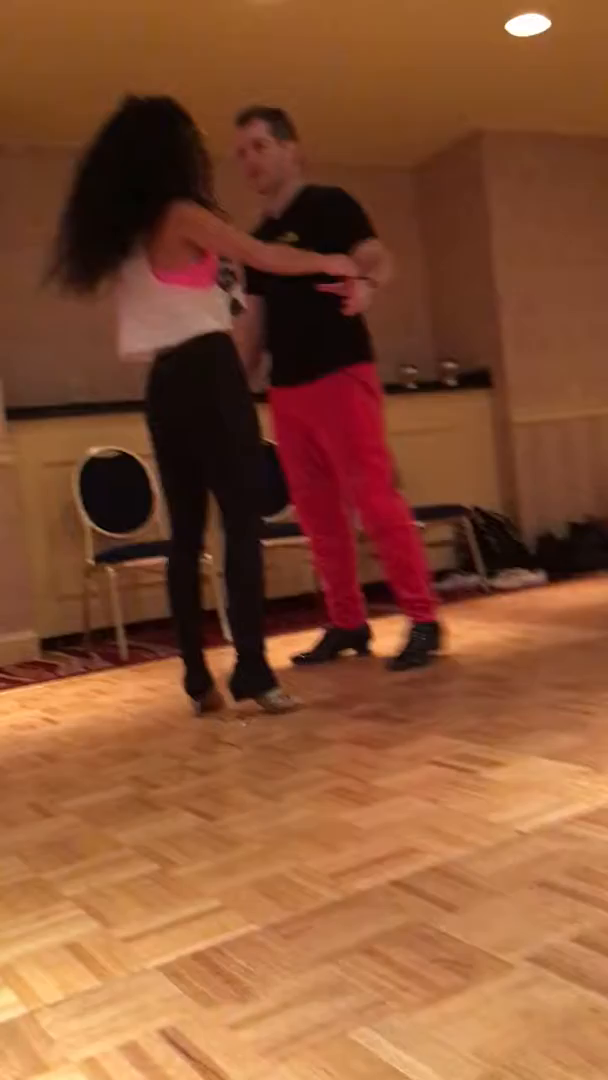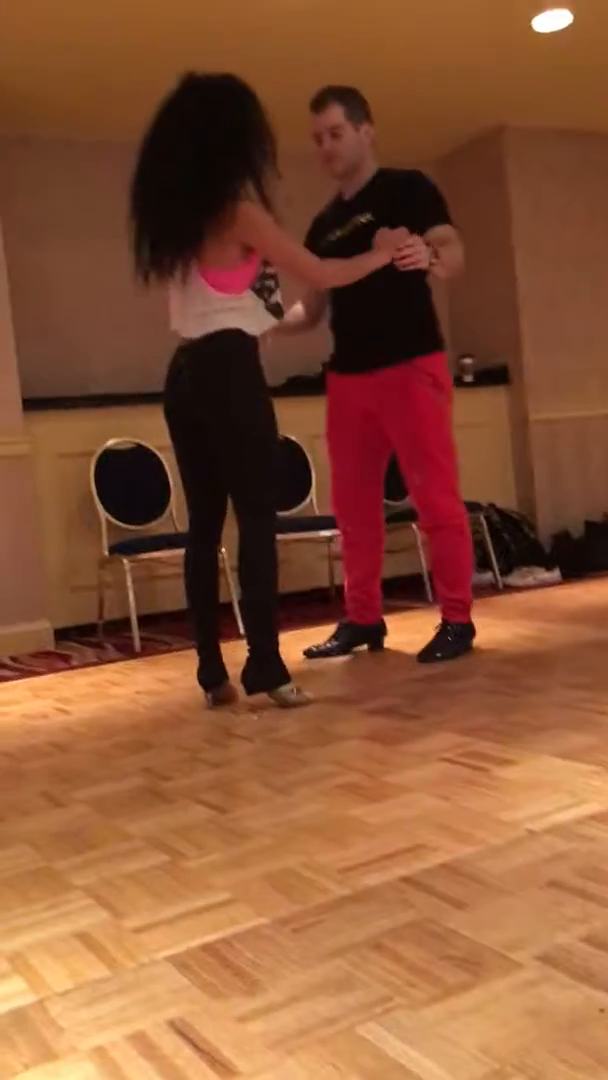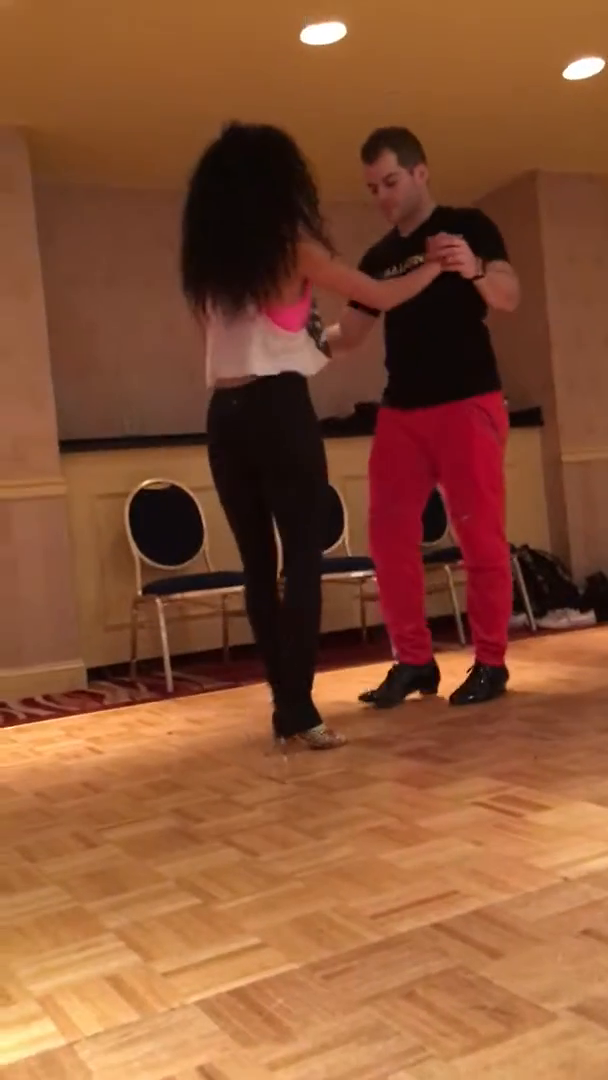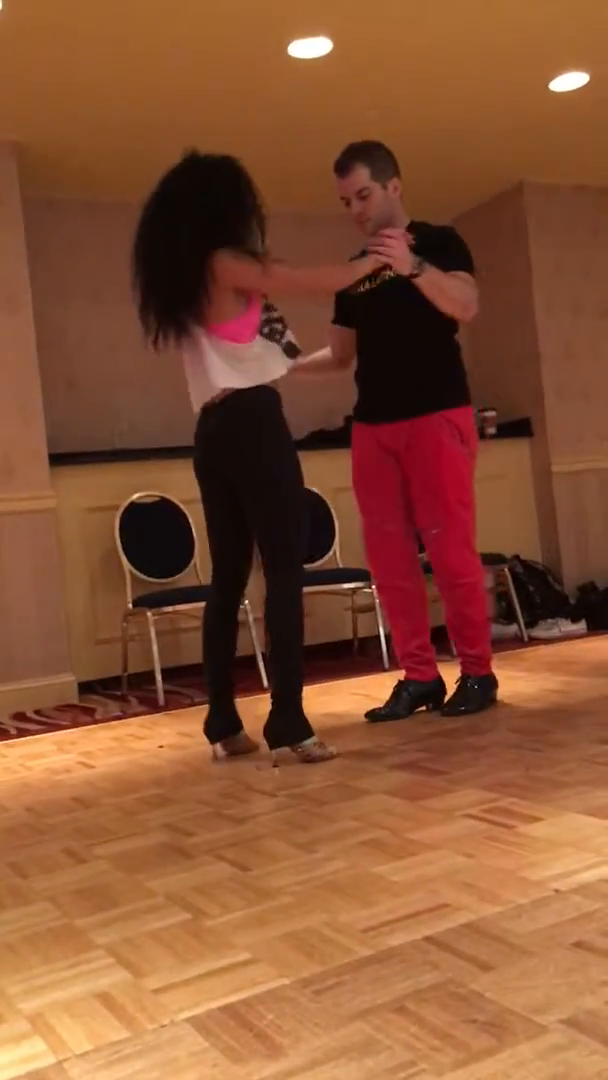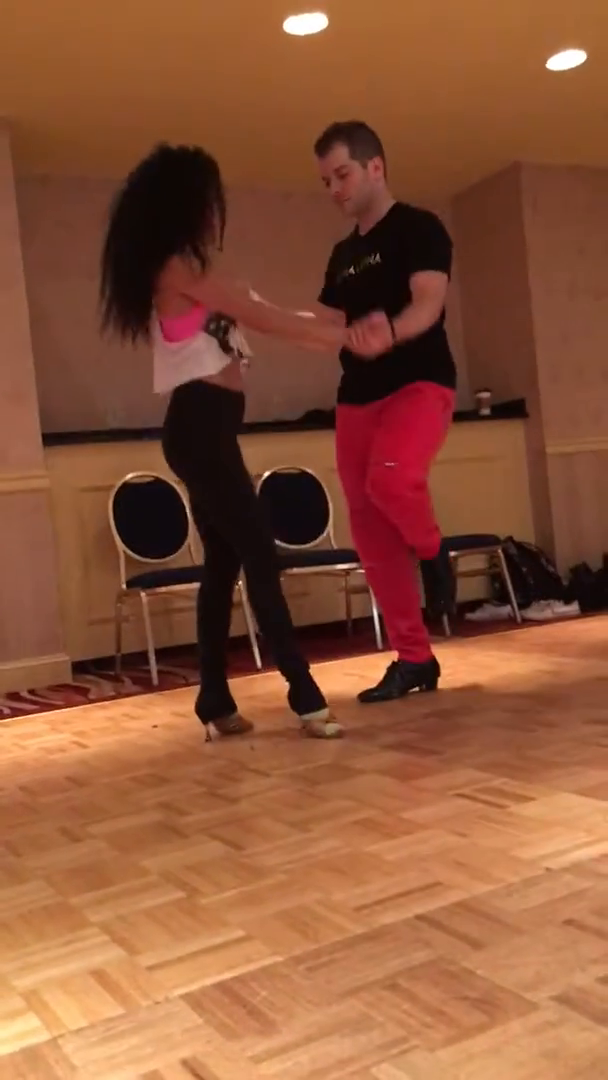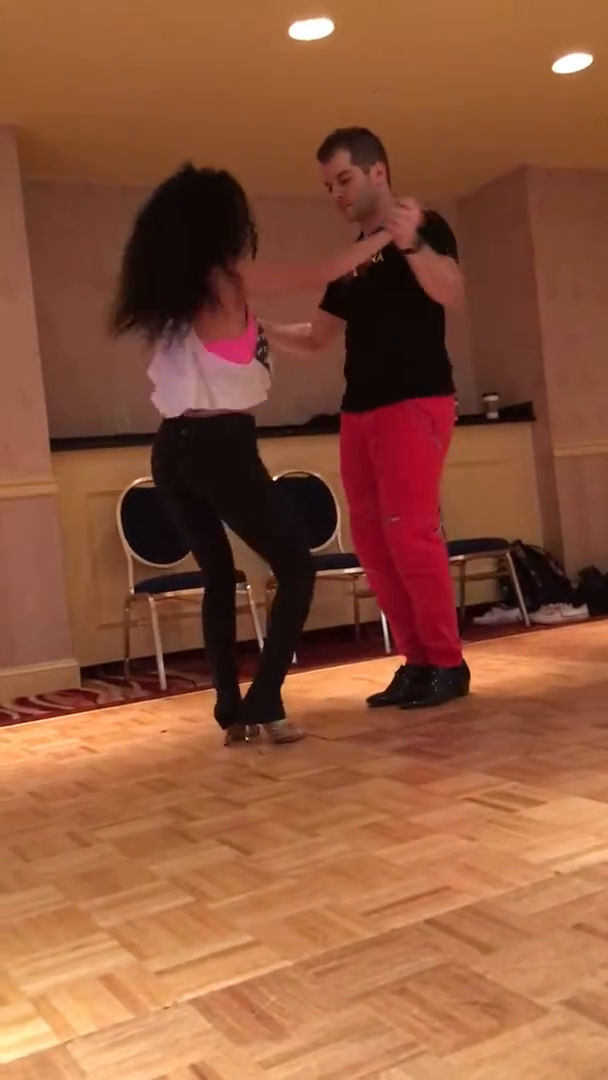
dt=0.4s
person 1, frame 1
left shoulder: (123, 235)
right shoulder: (180, 214)
right elbow: (266, 256)
right wrist: (329, 264)
left hip: (164, 385)
right hip: (206, 374)
left knee: (185, 532)
right knee: (242, 522)
left ankle: (198, 678)
right ankle: (252, 672)
person 1, frame 2
left shoulder: (173, 211)
right shoulder: (238, 207)
right elbow: (321, 275)
right wrist: (380, 255)
left hip: (183, 375)
right hip: (227, 370)
left knee: (203, 525)
right knee: (256, 517)
left ankle: (211, 670)
right ankle: (265, 667)
person 1, frame 3
left shoulder: (208, 259)
right shoulder: (293, 246)
right elbow: (380, 296)
right wrist: (435, 266)
left hip: (225, 416)
right hip: (279, 409)
left knee: (258, 565)
right knee: (302, 559)
left ankle: (286, 702)
right ankle: (299, 708)
person 1, frame 4
left shoulder: (184, 278)
right shoulder: (226, 263)
right elbow: (319, 281)
right wrist: (380, 256)
left hip: (214, 433)
right hip: (253, 425)
left knee: (228, 578)
right knee: (284, 571)
left ankle: (222, 721)
right ankle: (288, 721)
person 1, frame 5
left shoulder: (171, 269)
right shoulder: (180, 264)
right elbow: (257, 317)
right wrist: (344, 334)
left hip: (200, 423)
right hip: (202, 426)
left knee: (223, 558)
right knee: (259, 552)
left ankle: (216, 703)
right ankle: (303, 693)
person 1, frame 6
left shoulder: (165, 290)
right shoulder: (230, 280)
right elbow: (316, 275)
right wrist: (386, 239)
left hip: (173, 449)
right hip: (223, 445)
left knee: (219, 578)
right knee: (296, 568)
left ankle: (230, 708)
right ankle: (263, 703)
person 2, frame 1
left shoulder: (330, 206)
right shoulder: (258, 240)
left elbow: (380, 262)
left wrist: (365, 284)
right wrist: (241, 376)
left hip: (341, 375)
right hip: (286, 388)
left knee: (372, 496)
right knee: (316, 512)
left ankle: (423, 619)
right ankle: (347, 623)
person 2, frame 2
left shoulder: (408, 188)
right shoulder: (324, 225)
left elbow: (453, 255)
right elbow: (313, 306)
left wrist: (427, 255)
left hip: (412, 365)
right hip: (348, 375)
left knee: (434, 493)
right knee: (353, 499)
left ankle: (456, 620)
right ankle: (363, 618)
person 2, frame 3
left shoulder: (469, 226)
right shoulder: (377, 259)
left elbow: (510, 297)
right elbow: (347, 334)
left wrist: (473, 268)
left hip: (468, 402)
right hip: (400, 411)
left knee: (480, 534)
right knee: (390, 533)
left ankle: (490, 661)
right ankle: (414, 660)
person 2, frame 4
left shoulder: (439, 242)
right shoulder: (353, 275)
left elbow: (465, 305)
right elbow: (341, 351)
left wrist: (413, 267)
left hip: (437, 415)
right hip: (372, 424)
left knee: (449, 545)
right knee: (388, 553)
left ankle: (478, 673)
right ankle: (420, 676)
person 2, frame 5
left shoulder: (419, 228)
right shoulder: (344, 254)
left elbow: (428, 305)
right elbow: (326, 324)
left wrist: (390, 332)
left hip: (419, 385)
right hip: (356, 401)
left knee: (390, 479)
right knee: (371, 534)
left ankle: (433, 556)
right ankle: (414, 657)
person 2, frame 6
left shoulder: (425, 226)
left elbow: (450, 291)
right elbow: (317, 336)
left wrist: (411, 244)
right wrist: (256, 331)
left hip: (415, 404)
right hip: (359, 411)
left knee: (409, 531)
right knee: (372, 541)
left ankle: (448, 663)
right ankle: (417, 660)
